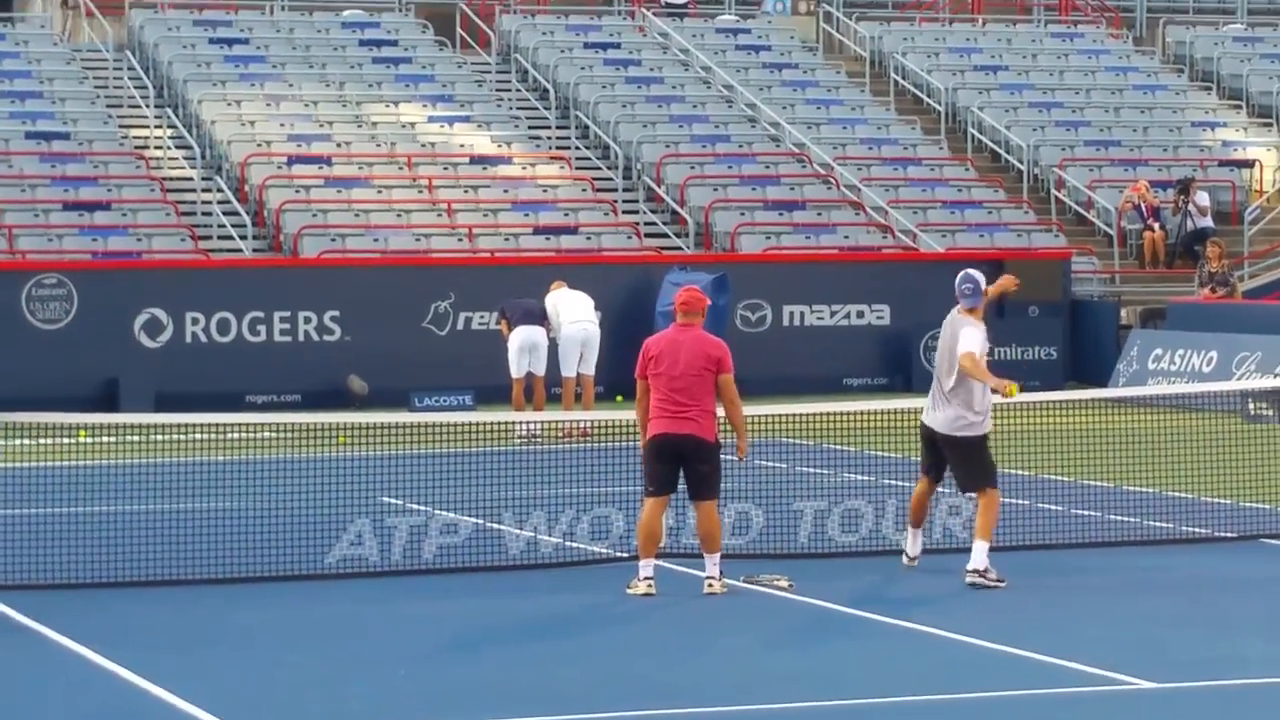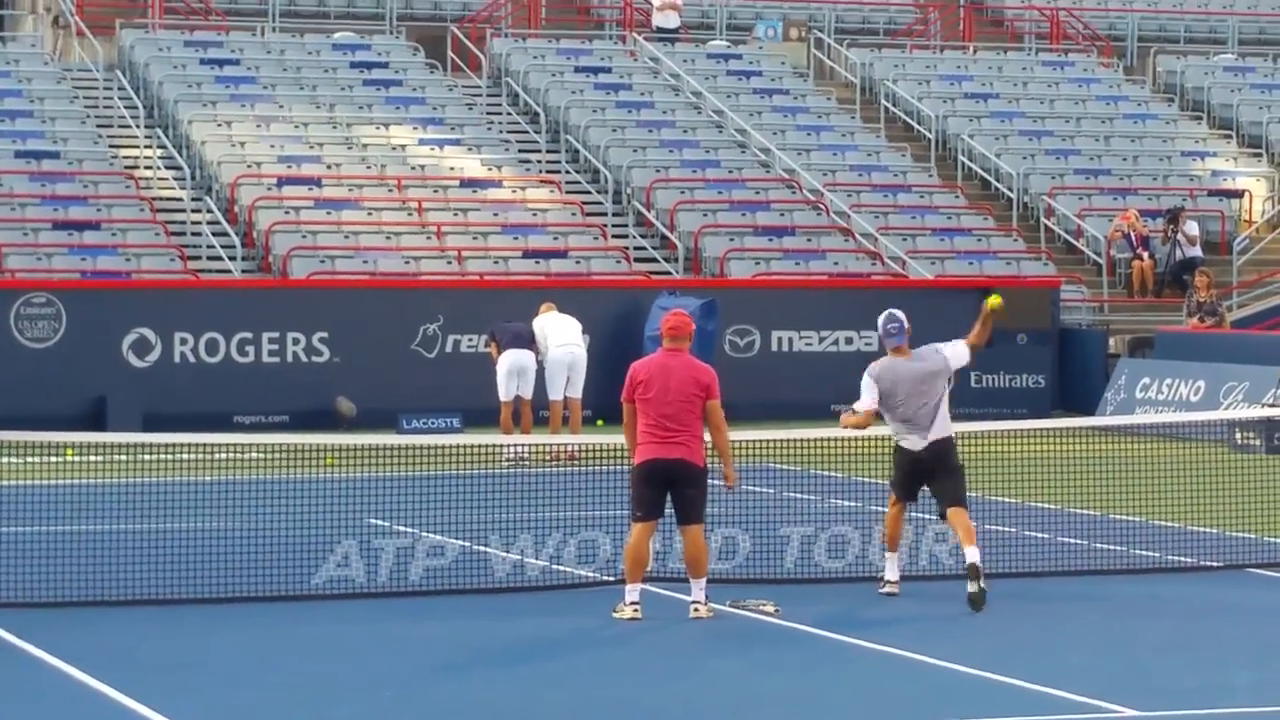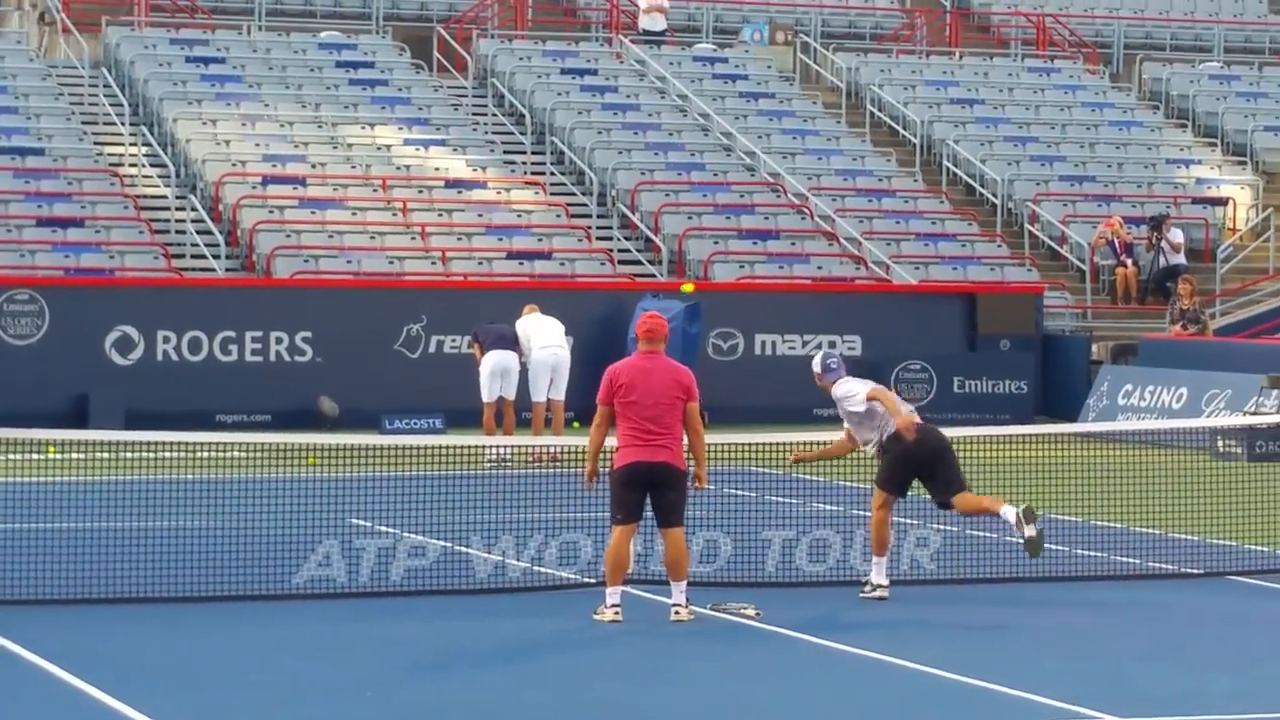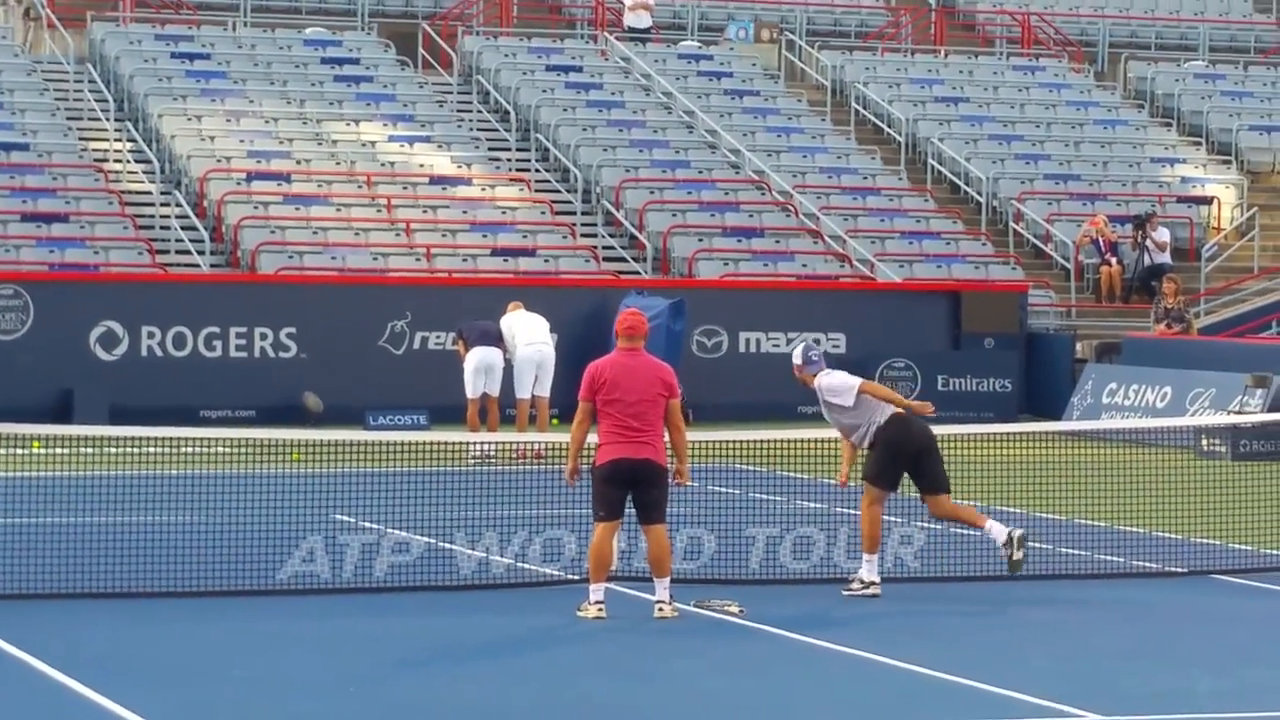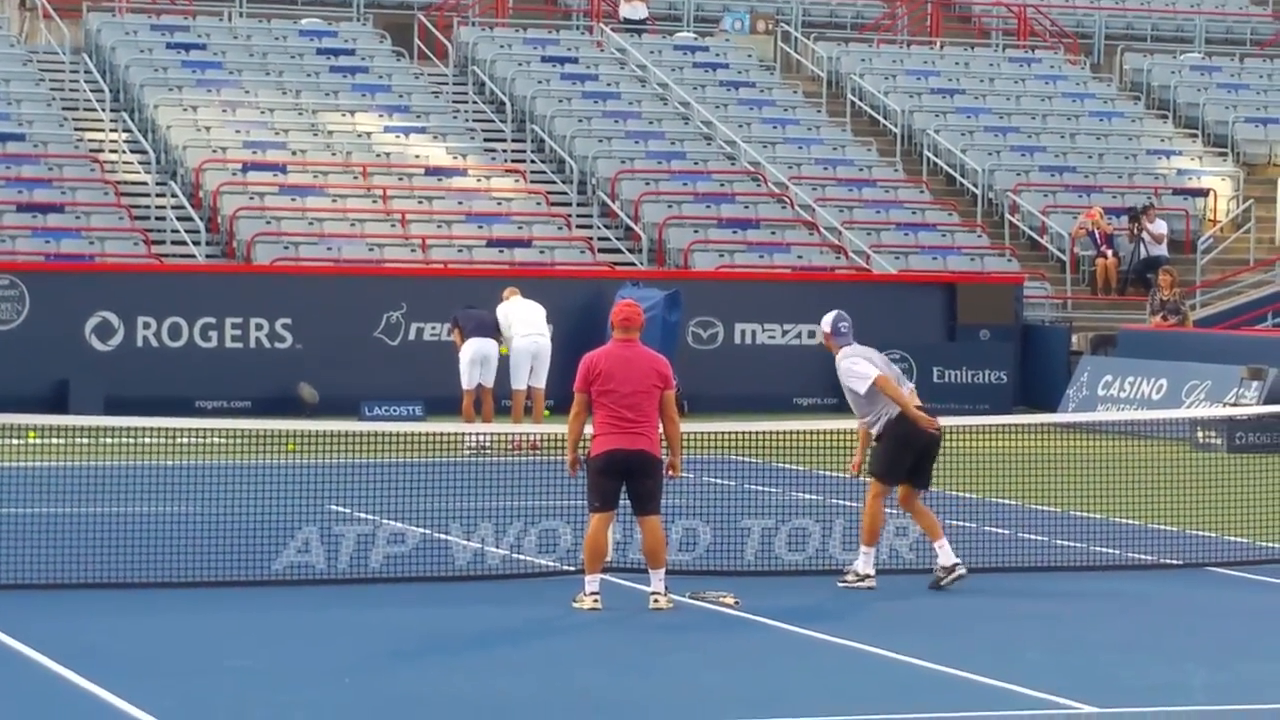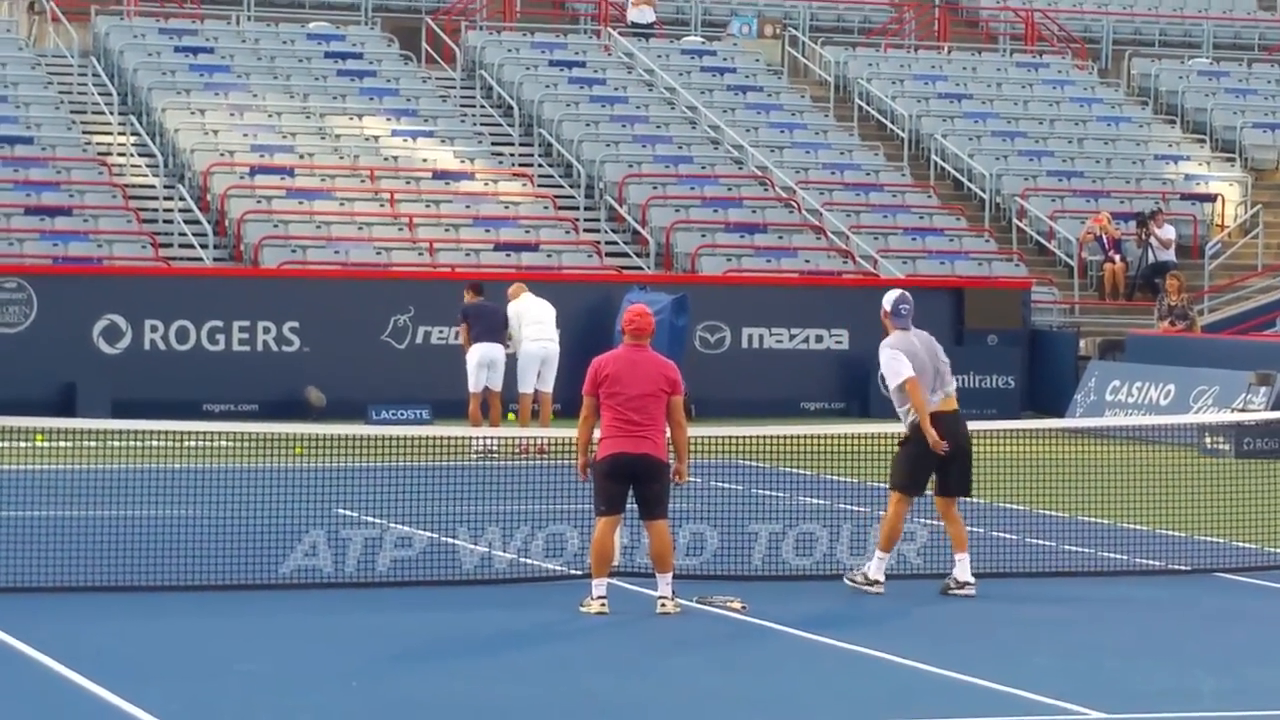
dt=0.3s
person 1, frame 1
left shoulder: (651, 344)
right shoulder: (716, 347)
left elbow: (641, 397)
right elbow: (730, 398)
left wrist: (644, 433)
right wrist: (741, 436)
left hip: (660, 435)
right hip: (701, 437)
left knee: (653, 504)
right knee: (706, 506)
left ankle: (645, 577)
right ankle: (713, 576)
person 1, frame 2
left shoulder: (638, 369)
right shoulder: (704, 372)
left elbow: (629, 422)
right elbow: (716, 424)
left wrist: (637, 453)
right wrist: (727, 464)
left hip: (648, 460)
right hip: (689, 462)
left knee: (640, 529)
right knee: (693, 530)
left ankle: (631, 601)
right ankle: (699, 600)
person 1, frame 3
left shoulder: (615, 372)
right shoulder: (683, 374)
left elbow: (600, 422)
right elbow: (694, 427)
left wrist: (591, 461)
right wrist: (701, 465)
left hip: (629, 463)
right hip: (670, 464)
left knee: (621, 531)
right knee: (674, 532)
left ankle: (612, 604)
right ankle: (680, 603)
person 1, frame 4
left shoulder: (597, 369)
right shoulder: (664, 371)
left elbow: (582, 419)
right elbow: (676, 423)
left wrist: (573, 459)
right wrist: (682, 461)
left hip: (610, 460)
right hip: (651, 461)
left knee: (604, 528)
right knee: (656, 529)
left ankle: (595, 600)
right ankle: (663, 599)
person 1, frame 5
left shoulder: (592, 360)
right shoulder: (659, 363)
left elbow: (578, 411)
right elbow: (670, 415)
left wrist: (572, 449)
right wrist: (675, 454)
left hip: (605, 451)
right hip: (646, 452)
left knee: (599, 519)
right knee: (650, 520)
left ankle: (591, 592)
right ankle: (658, 591)
person 1, frame 6
left shoulder: (601, 364)
right shoulder: (668, 369)
left elbow: (588, 415)
right elbow: (678, 421)
left wrist: (583, 453)
right wrist: (682, 460)
left hip: (611, 454)
right hip: (652, 457)
left knee: (605, 523)
right knee: (657, 524)
left ankle: (598, 596)
right ankle: (665, 595)
person 2, frame 1
left shoulder: (955, 316)
right shoulder: (972, 331)
left elbow: (974, 305)
right elbow: (969, 362)
left wrist: (997, 287)
right wrist: (993, 382)
left hip: (934, 422)
right hip: (965, 429)
left knee: (926, 483)
right knee: (989, 496)
left ankle: (912, 549)
right ankle: (978, 565)
person 2, frame 2
left shoulder: (874, 372)
right shoulder: (935, 355)
left elbow: (864, 421)
right elbow: (974, 342)
left wrist: (846, 419)
right wrist: (985, 317)
left hip: (909, 452)
right hip: (942, 449)
left knee: (897, 506)
right knee: (957, 513)
left ankle: (891, 576)
right ankle: (972, 563)
person 2, frame 3
left shoulder: (843, 389)
right shoulder: (851, 388)
left elbow: (879, 395)
right elbow: (848, 442)
left wrist: (899, 414)
right wrist: (810, 455)
left hip: (904, 442)
right hip: (932, 438)
left knee: (881, 507)
right knee: (963, 501)
left ankle: (879, 580)
right ankle: (1016, 515)
person 2, frame 4
left shoulder: (825, 381)
right shoulder: (829, 385)
left elbow: (868, 387)
right elbow: (850, 435)
left wrist: (907, 405)
right wrist: (845, 467)
left hip: (893, 432)
right hip: (916, 431)
left knee: (871, 502)
right knee: (939, 507)
left ankle: (869, 577)
right ankle: (1005, 535)
person 2, frame 5
left shoulder: (845, 360)
right shoulder: (864, 353)
left elbow: (884, 383)
left wrist: (914, 415)
right wrist: (860, 452)
left hip: (903, 426)
right hip: (923, 425)
left knee: (876, 495)
right knee: (909, 499)
left ankle: (863, 570)
right ankle: (948, 562)
person 2, frame 6
left shoulder: (890, 345)
right shoulder: (928, 339)
left elbow: (912, 387)
left wrist: (927, 430)
left hip: (929, 429)
right hip: (954, 426)
left knee: (899, 502)
right knee: (948, 505)
left ankle: (875, 574)
right ankle: (963, 576)
